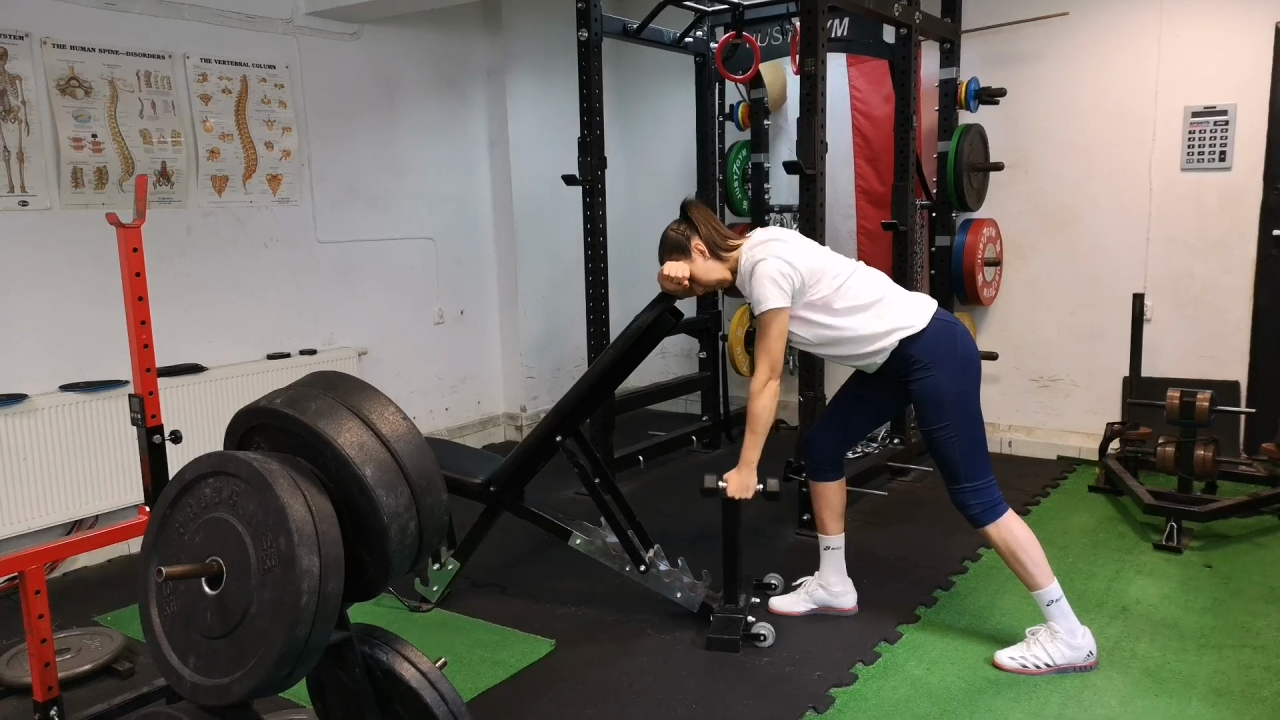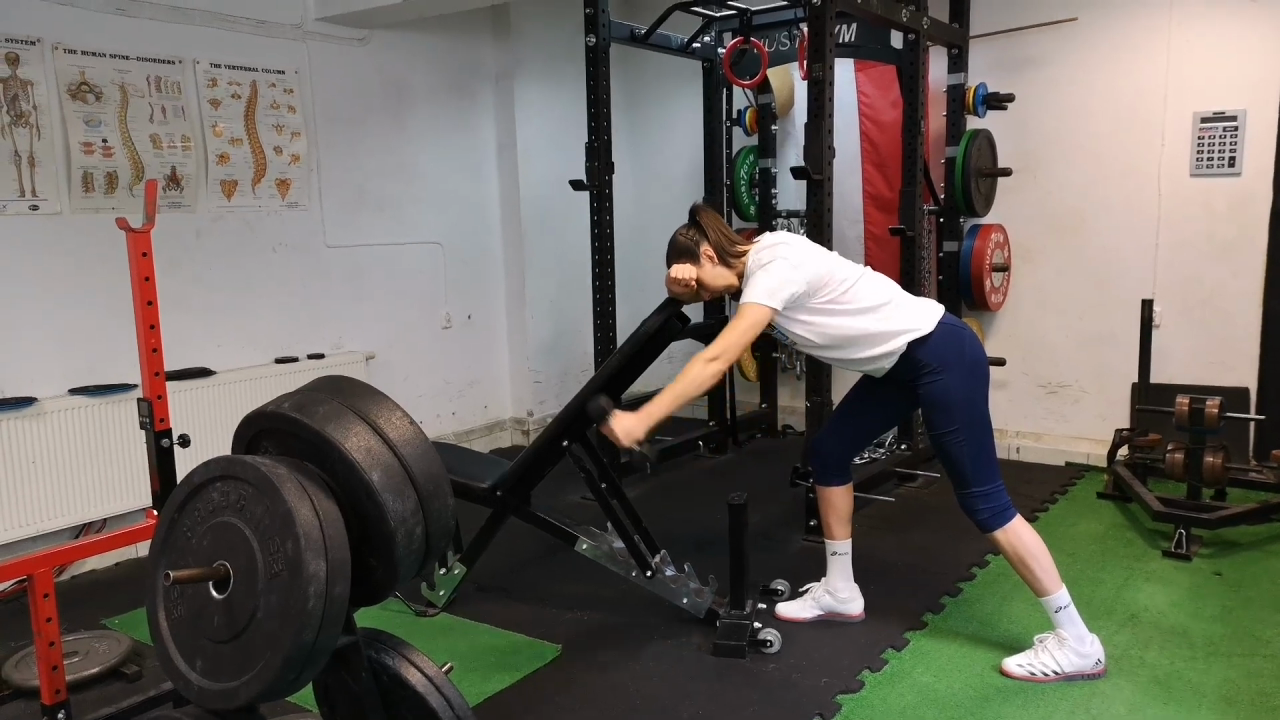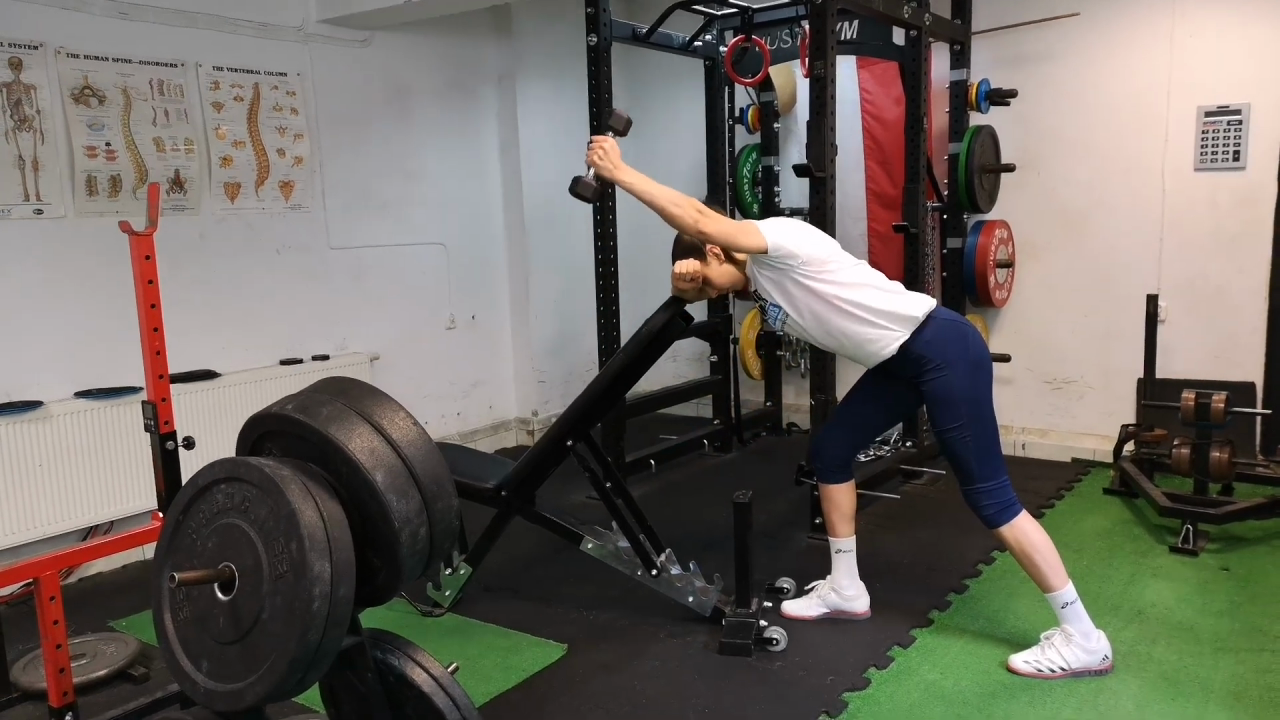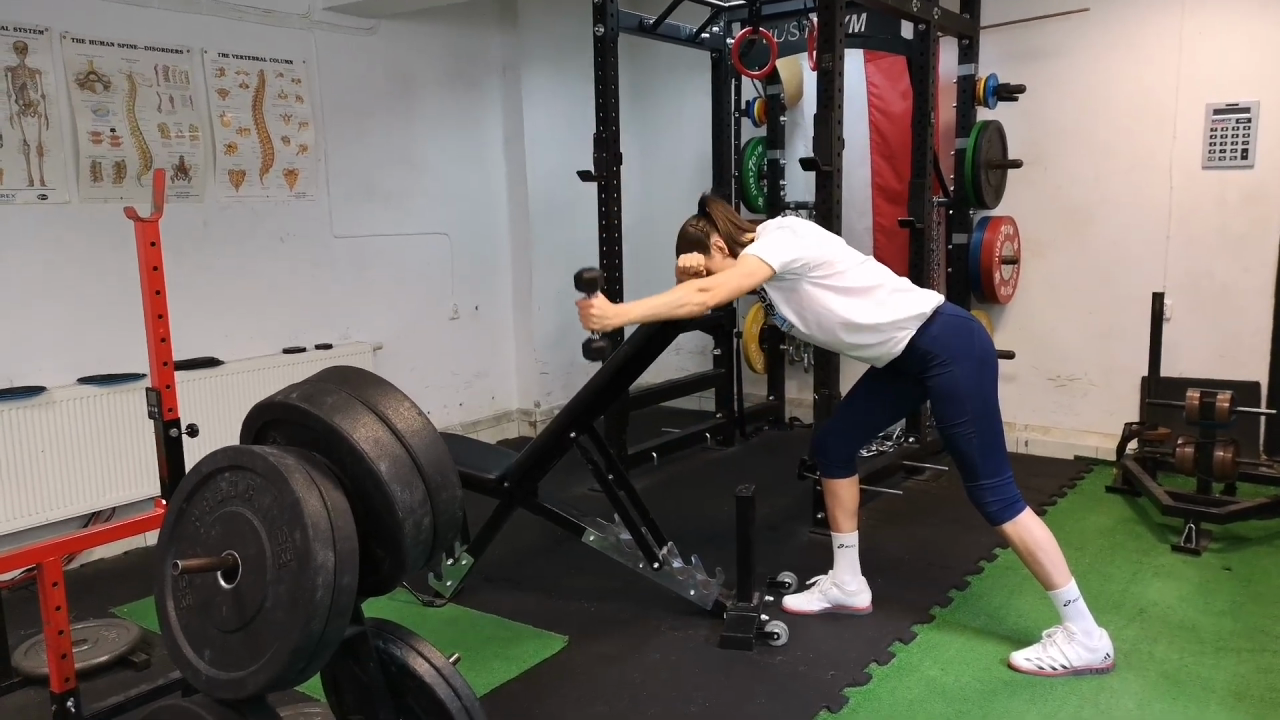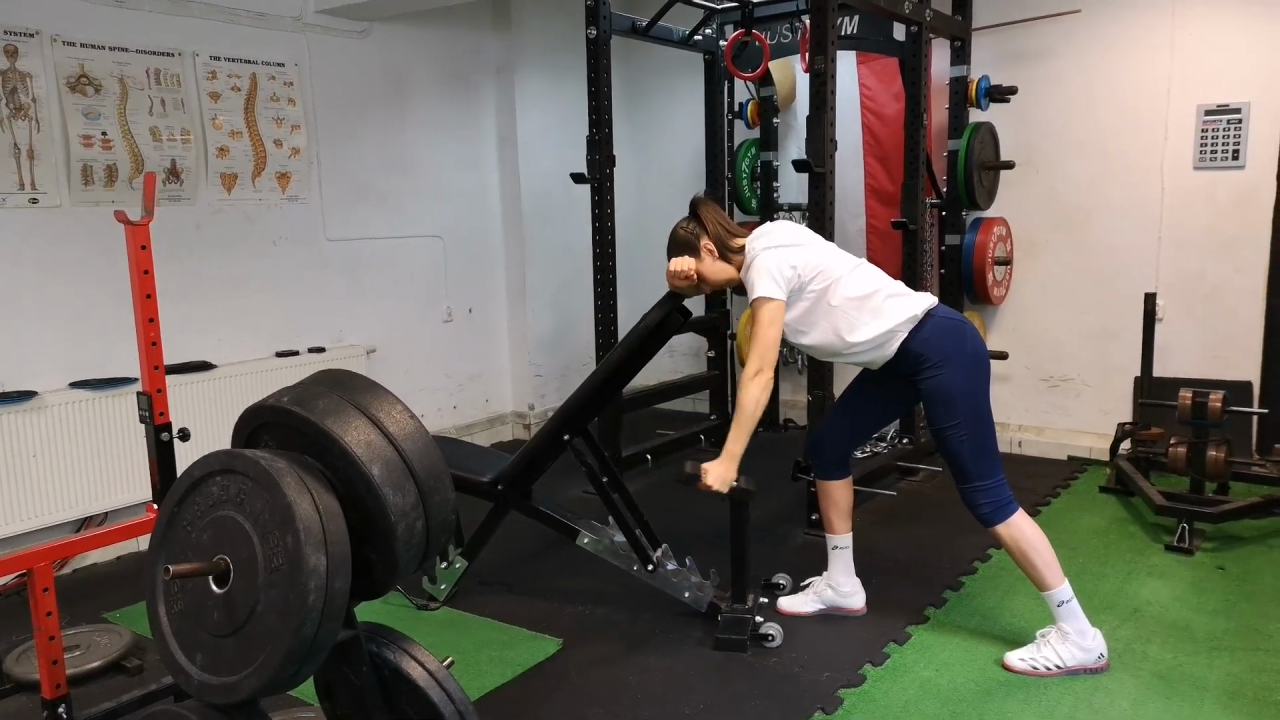
dt=1s
person 1, frame 1
left shoulder: (767, 267)
right shoulder: (753, 249)
left elbow: (767, 378)
left wrist: (746, 468)
right wrist: (676, 277)
left hip: (932, 350)
right hip: (894, 354)
left knee: (973, 493)
right knee: (821, 447)
left ankle: (1068, 636)
right ankle: (833, 585)
person 1, frame 2
left shoulder: (774, 268)
right shoulder: (755, 256)
left elbow: (717, 359)
right elbow: (692, 291)
left wrist: (641, 420)
right wrist: (684, 282)
left hip: (942, 355)
right hip: (900, 361)
left knee: (983, 499)
right knee: (828, 453)
left ankle: (1077, 642)
right ankle: (840, 591)
person 1, frame 3
left shoulder: (777, 238)
right shoulder: (757, 281)
left elbow: (700, 220)
right elbow: (688, 287)
left wrist: (619, 172)
right wrist: (686, 277)
left hip: (942, 350)
right hip: (900, 360)
left knee: (988, 495)
right knee: (829, 450)
left ankle: (1083, 637)
right ankle: (846, 588)
person 1, frame 4
left shoulder: (779, 241)
right shoulder: (763, 261)
left elbow: (709, 296)
left wrist: (618, 314)
right wrist: (690, 273)
left hip: (947, 345)
right hip: (905, 356)
left knee: (992, 492)
right knee: (832, 446)
left ankle: (1085, 638)
right ankle: (847, 584)
person 1, frame 5
left shoulder: (767, 259)
right shoulder: (760, 250)
left elbow: (758, 374)
right elbow: (686, 284)
left wrist: (727, 462)
right wrist: (682, 273)
left hip: (941, 348)
right hip: (900, 356)
left knee: (984, 494)
right knee: (827, 446)
left ankle: (1080, 636)
right ankle: (841, 585)
